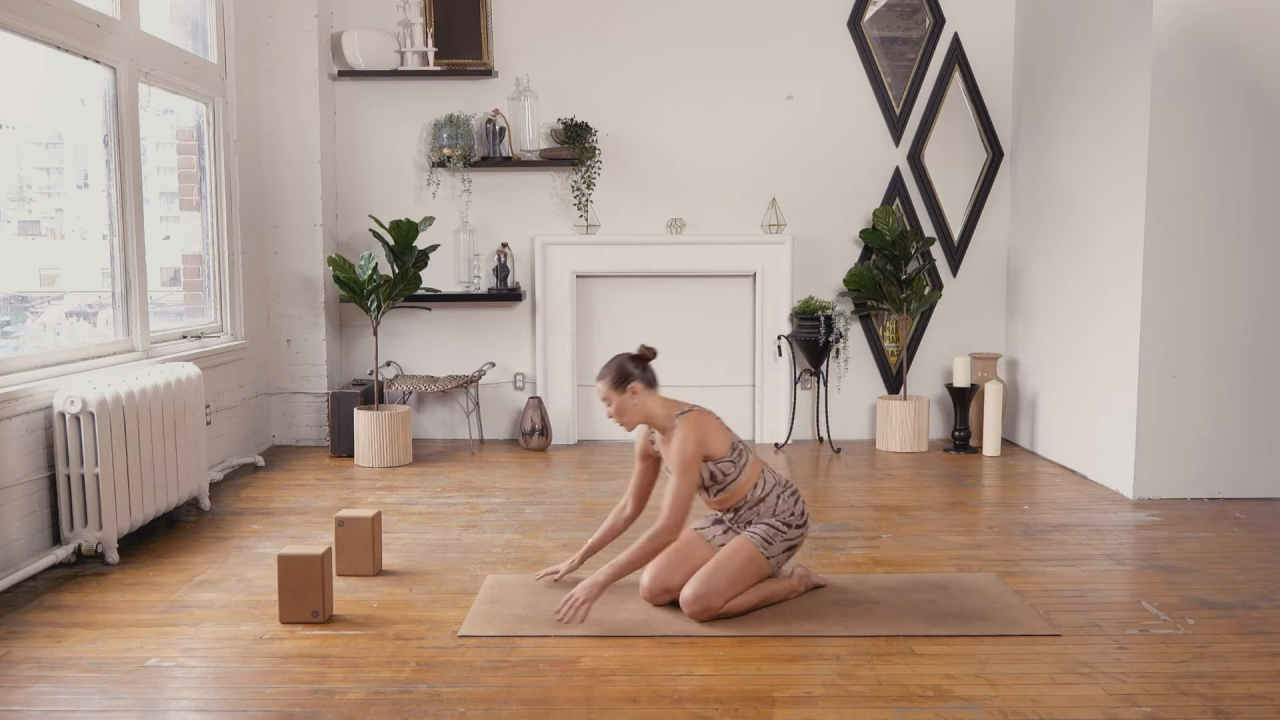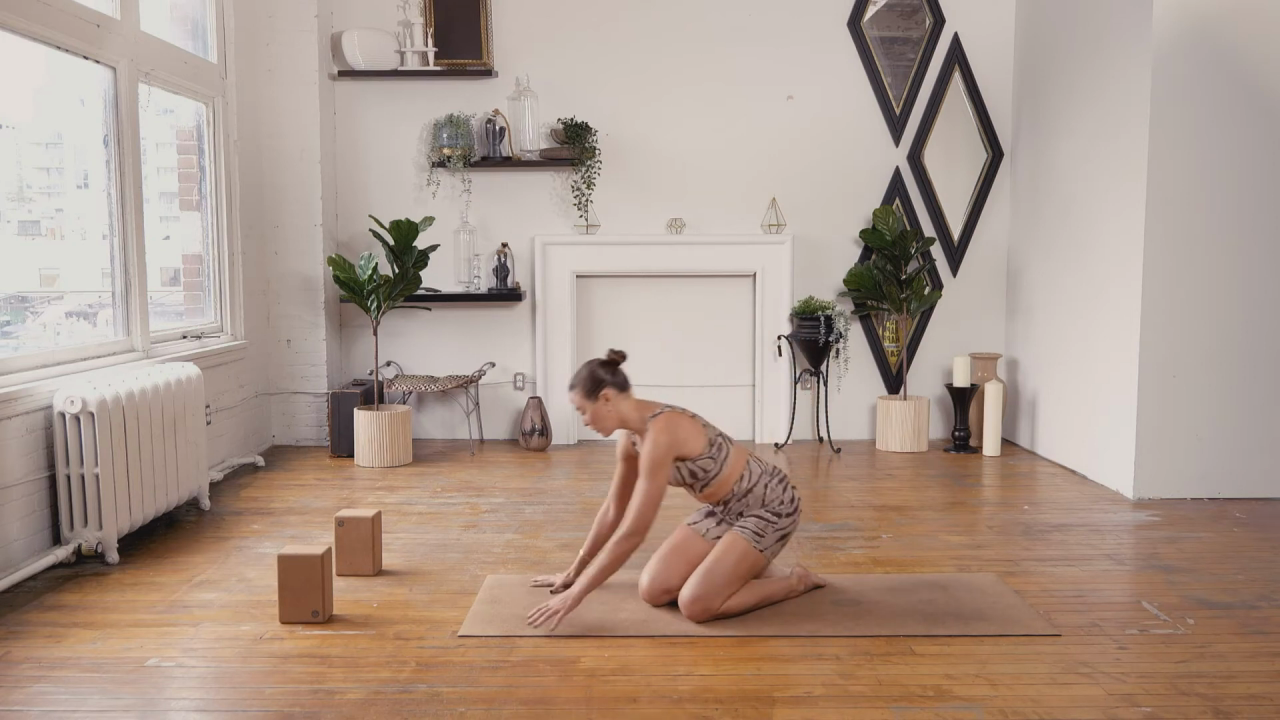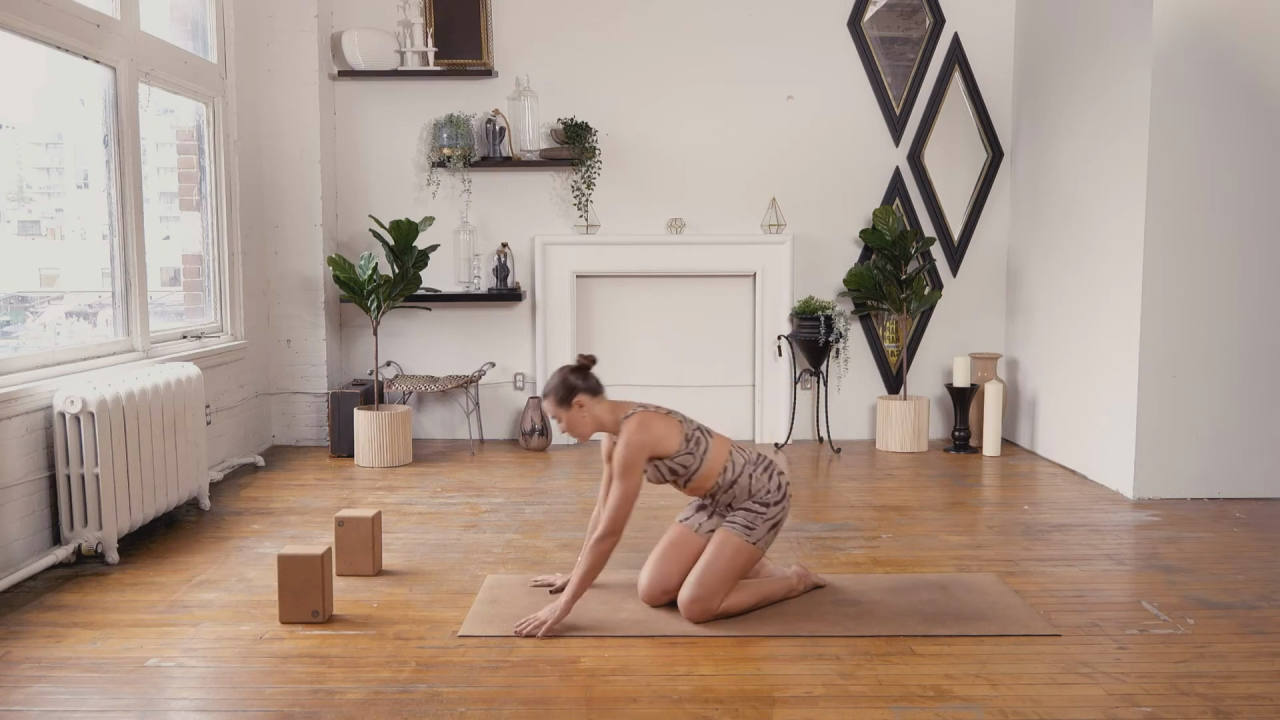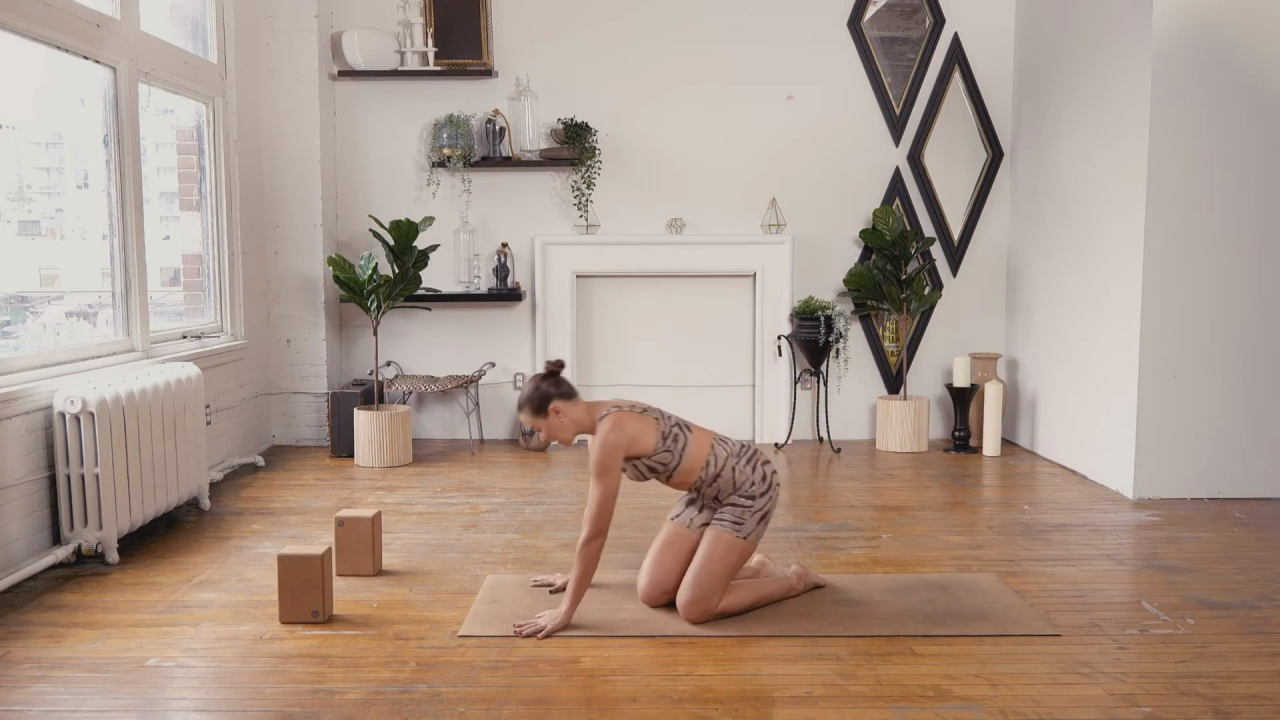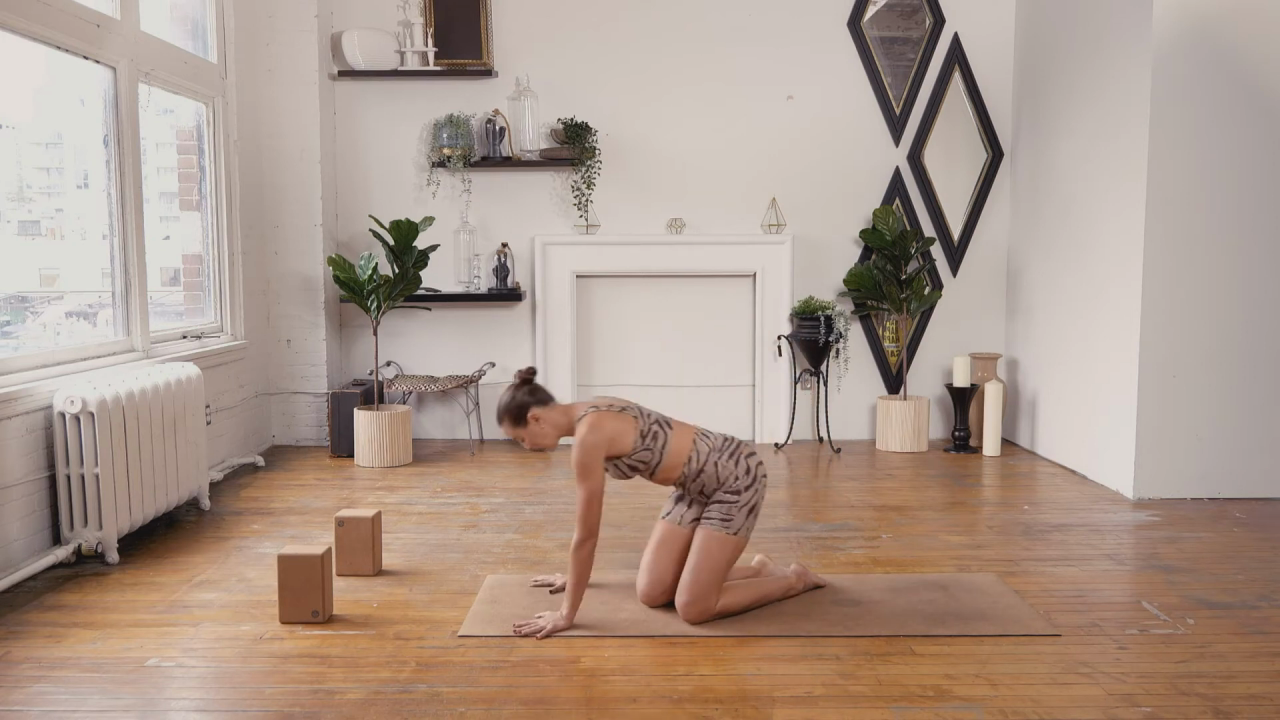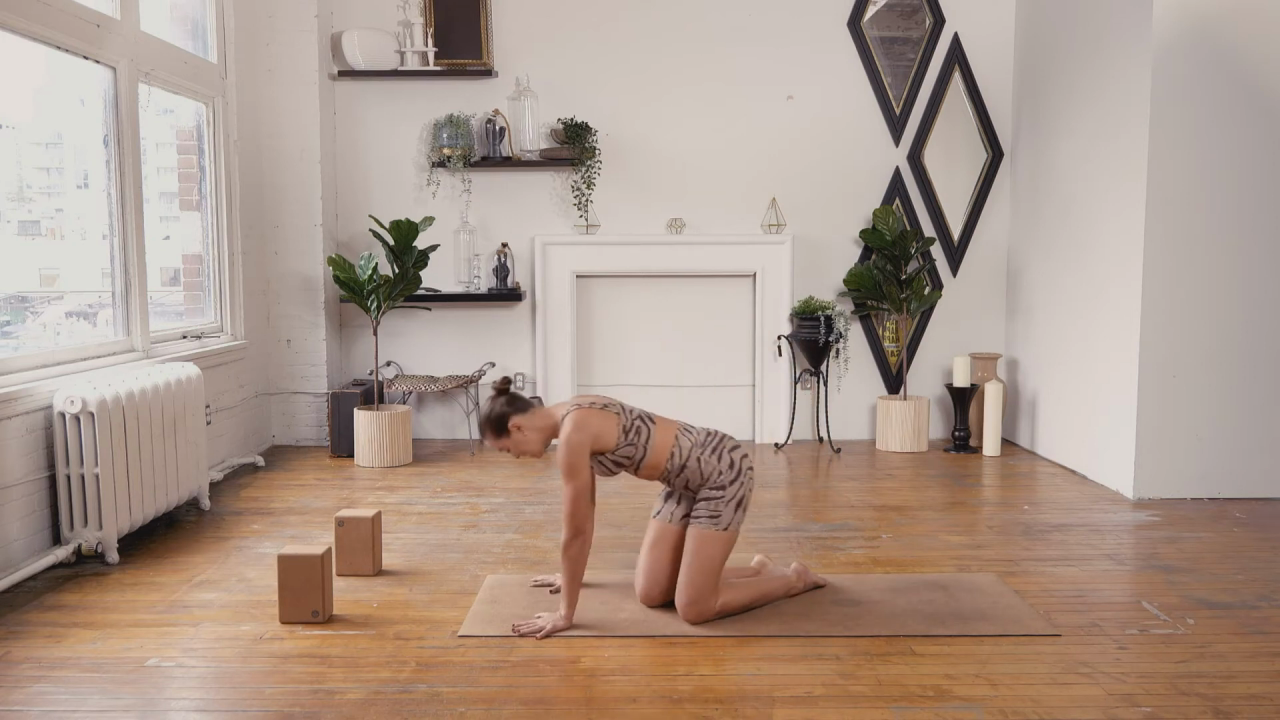
dt=0.1s
person 1, frame 1
left shoulder: (688, 431)
right shoulder: (648, 435)
left elbow: (669, 529)
right elbow: (629, 508)
left wrist: (597, 581)
right wrist: (579, 558)
left hip: (776, 519)
right hip: (730, 519)
left knee: (696, 603)
right knee: (653, 589)
left ankle: (794, 582)
right ankle: (751, 571)
person 1, frame 2
left shoulder: (660, 433)
right shoulder: (631, 436)
left elbow: (634, 531)
right elbow: (612, 511)
left wrist: (577, 594)
right wrist: (575, 570)
left hip: (769, 506)
right hip: (724, 507)
left knee: (695, 605)
right knee: (653, 590)
left ankle: (795, 581)
right ankle: (753, 564)
person 1, frame 3
left shoulder: (634, 434)
right shoulder: (616, 433)
left elbow: (609, 532)
right elbow: (603, 510)
left wrist: (564, 603)
right wrist: (572, 576)
left hip: (759, 496)
right hip: (716, 499)
left knee: (693, 606)
right knee: (651, 591)
left ankle: (794, 581)
right ankle: (752, 567)
person 1, frame 4
left shoulder: (610, 434)
right shoulder: (603, 420)
left elbow: (595, 532)
right elbow: (595, 515)
left wrist: (566, 610)
right wrist: (575, 576)
left hip: (747, 484)
right hip: (709, 489)
left knee: (693, 608)
right knee: (652, 593)
left ankle: (795, 580)
right ankle: (754, 569)
person 1, frame 5
left shoulder: (588, 435)
right shoulder: (587, 419)
left elbow: (586, 534)
right elbow: (587, 520)
left wrist: (566, 613)
right wrist: (572, 577)
left hip: (734, 479)
right hip: (697, 485)
left knee: (692, 608)
right knee: (650, 594)
left ankle: (794, 580)
right ankle: (754, 569)
person 1, frame 6
left shoulder: (573, 433)
right shoulder: (570, 420)
left elbow: (575, 532)
right elbow: (586, 511)
left wrist: (567, 612)
right wrist: (573, 576)
left hip: (721, 471)
right hip: (687, 477)
left knee: (695, 609)
right knee: (651, 594)
left ankle: (796, 579)
right ankle: (757, 570)
